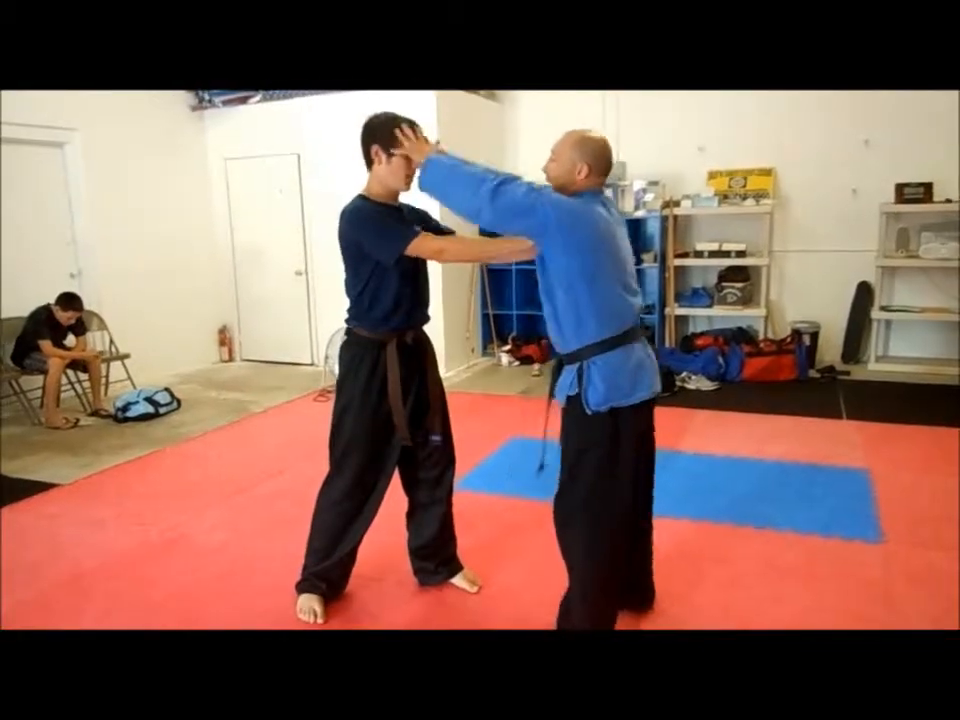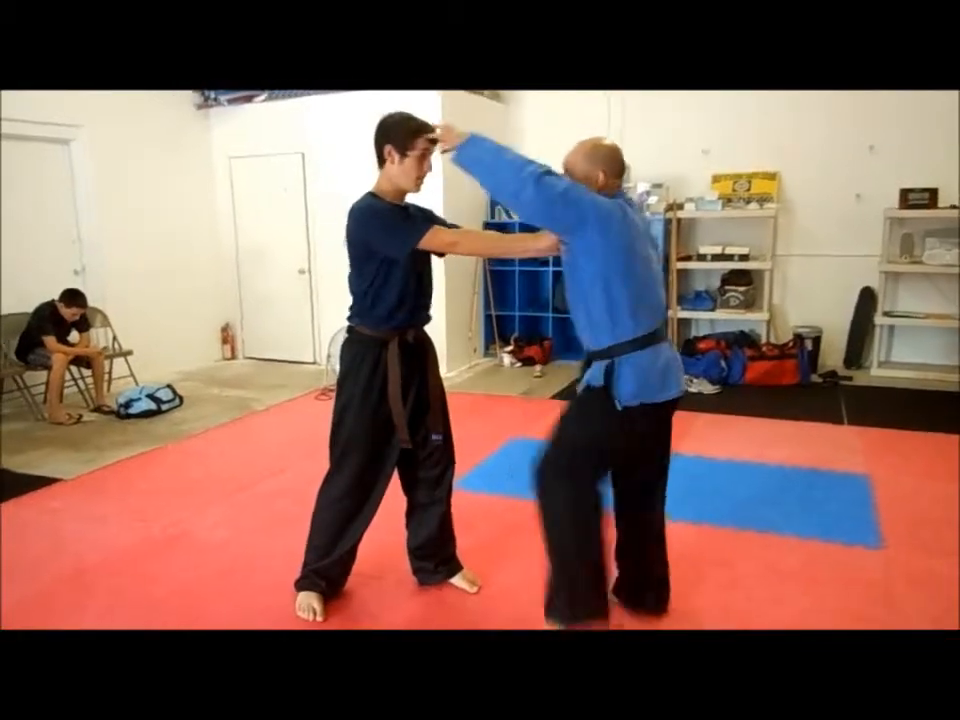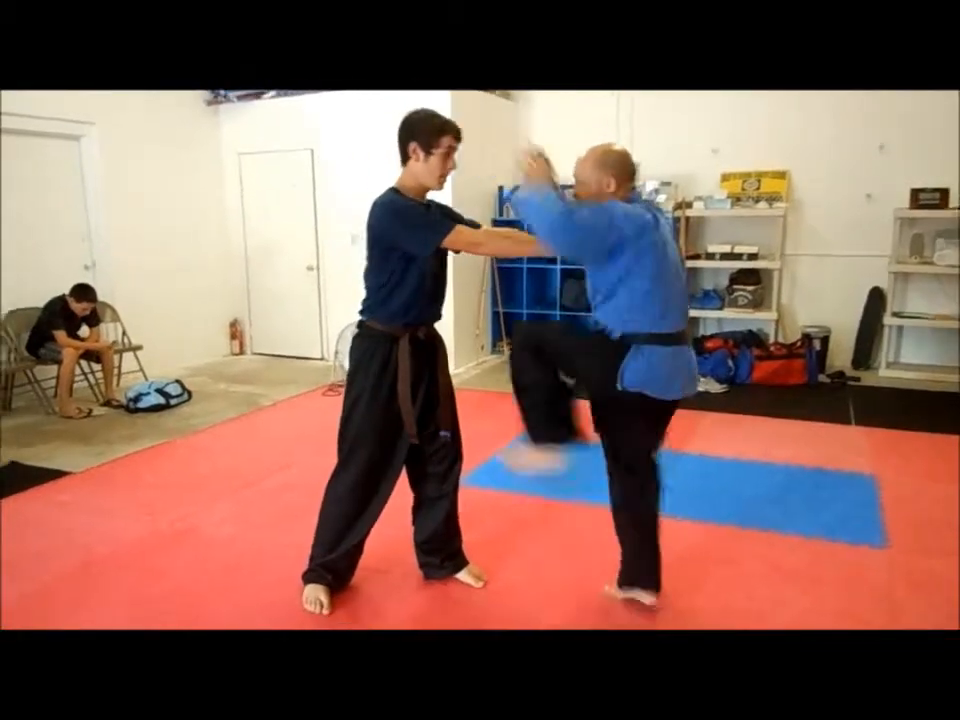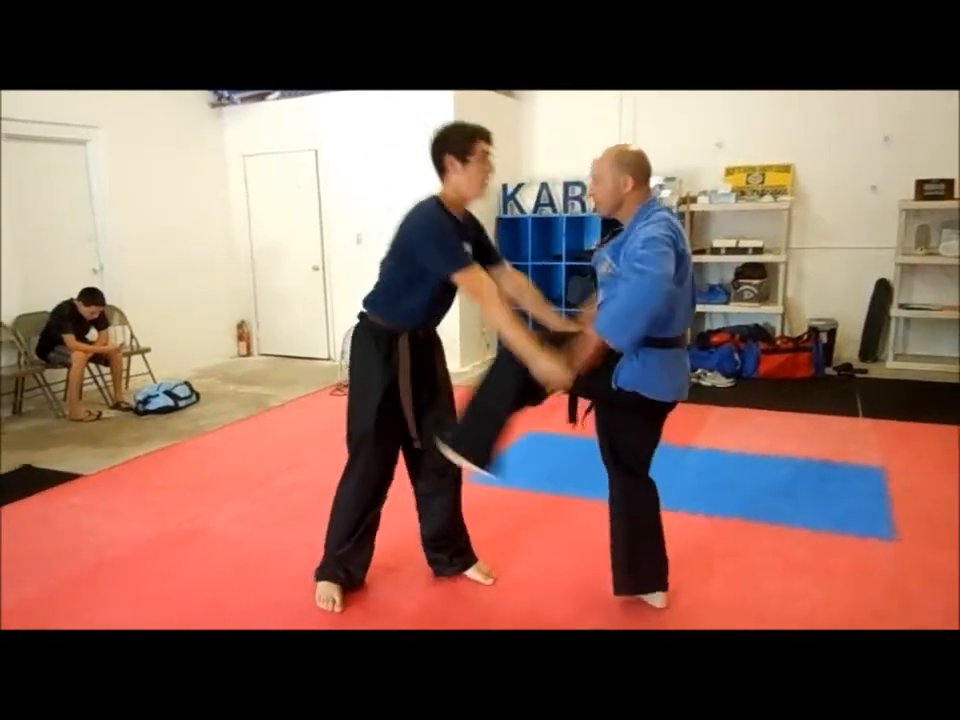
dt=0.2s
person 1, frame 1
left shoulder: (412, 216)
right shoulder: (360, 217)
left elbow: (458, 245)
right elbow: (442, 250)
left wrist: (523, 245)
right wrist: (524, 246)
left hip: (413, 352)
right hip: (370, 358)
left knee: (432, 462)
right knee: (354, 473)
left ankle: (436, 562)
right ankle: (317, 581)
person 1, frame 2
left shoulder: (415, 215)
right shoulder: (369, 215)
left elbow: (464, 240)
right elbow: (455, 243)
left wrist: (536, 243)
right wrist: (537, 243)
left hip: (414, 350)
right hip: (372, 356)
left knee: (432, 462)
right knee: (355, 471)
left ankle: (435, 561)
right ankle: (317, 579)
person 1, frame 3
left shoulder: (433, 212)
right shoulder: (393, 210)
left elbow: (486, 237)
right elbow: (479, 241)
left wrist: (548, 246)
left hip: (423, 346)
right hip: (382, 351)
left knee: (440, 456)
right knee: (364, 465)
left ankle: (441, 557)
right ankle: (323, 572)
person 1, frame 4
left shoulder: (465, 223)
right shoulder: (427, 222)
left elbow: (509, 278)
right elbow: (483, 295)
left wrist: (562, 326)
right wrist: (537, 355)
left hip: (422, 345)
right hip: (381, 347)
left knee: (440, 454)
right knee: (371, 462)
left ankle: (450, 554)
right ankle: (336, 570)
person 2, frame 1
left shoulder: (567, 215)
right shoulder: (601, 213)
left elbow: (492, 195)
right elbow: (512, 202)
left wrist: (429, 158)
left hip: (599, 379)
right hip: (629, 370)
left knee: (584, 507)
right knee: (624, 493)
left ankle: (587, 618)
right ankle: (631, 589)
person 2, frame 2
left shoulder: (599, 213)
right shoulder: (627, 215)
left elbow: (533, 186)
left wrist: (465, 144)
left hip: (623, 375)
right hip: (652, 370)
left knee: (559, 478)
right knee: (639, 488)
left ankle: (578, 607)
right ankle: (644, 591)
person 2, frame 3
left shoulder: (623, 220)
right shoulder: (643, 220)
left elbow: (560, 222)
left wrist: (536, 185)
left hip: (633, 362)
right hip: (657, 365)
left knee: (532, 341)
right knee: (632, 472)
left ankle: (550, 437)
right ankle: (640, 579)
person 2, frame 4
left shoulder: (655, 231)
right shoulder: (644, 227)
left elbow: (650, 286)
left wrist: (601, 334)
right wrist: (603, 310)
left hip: (634, 366)
right hip: (657, 374)
left knee: (521, 358)
right knee: (628, 474)
left ankle: (469, 442)
right ankle: (645, 581)
